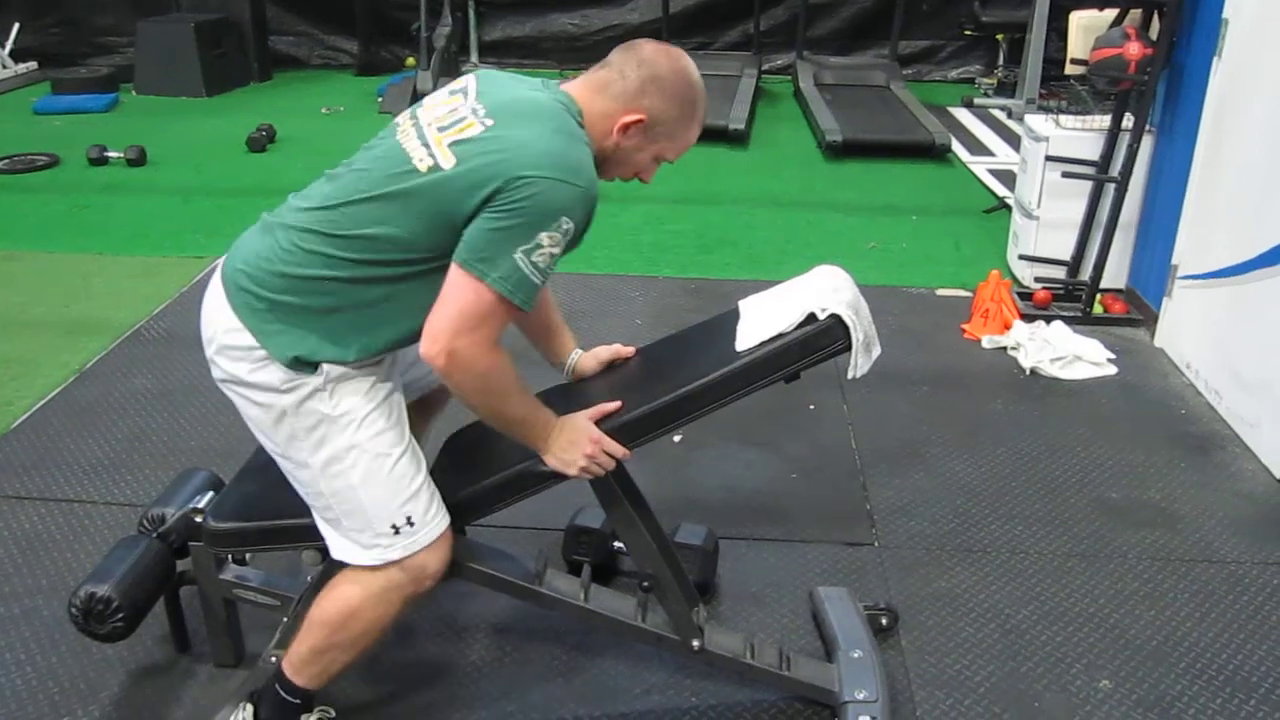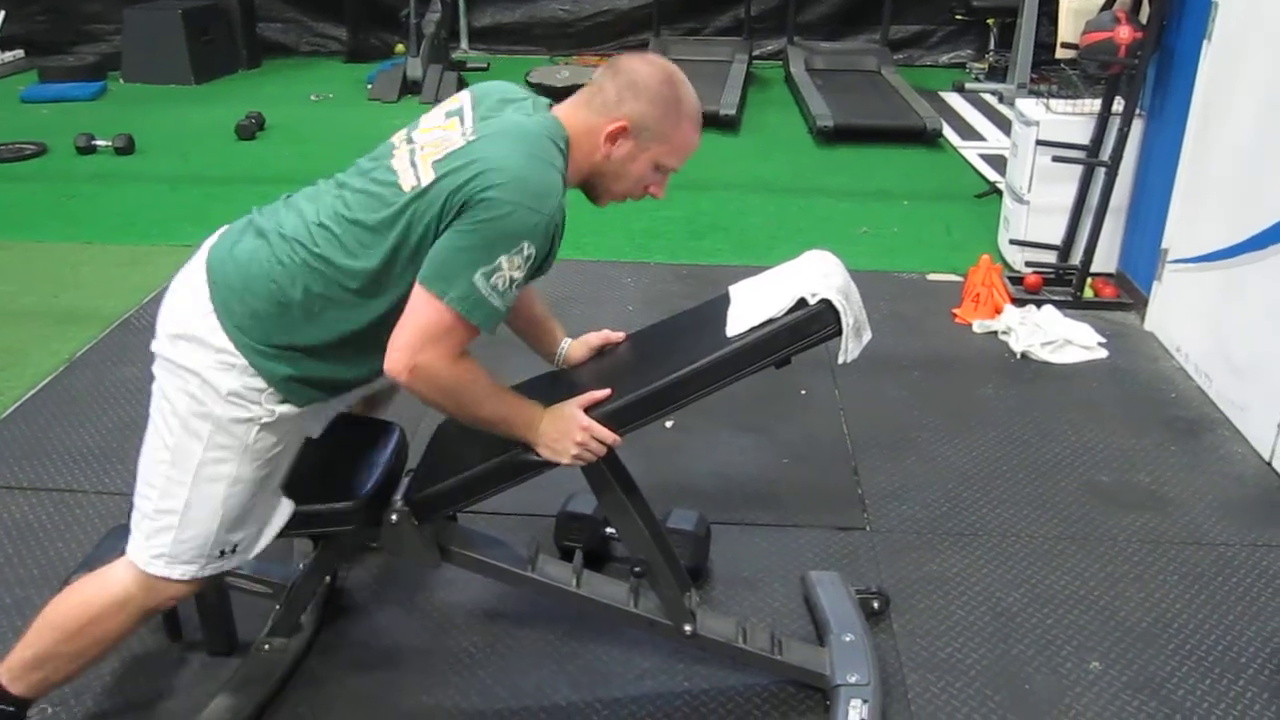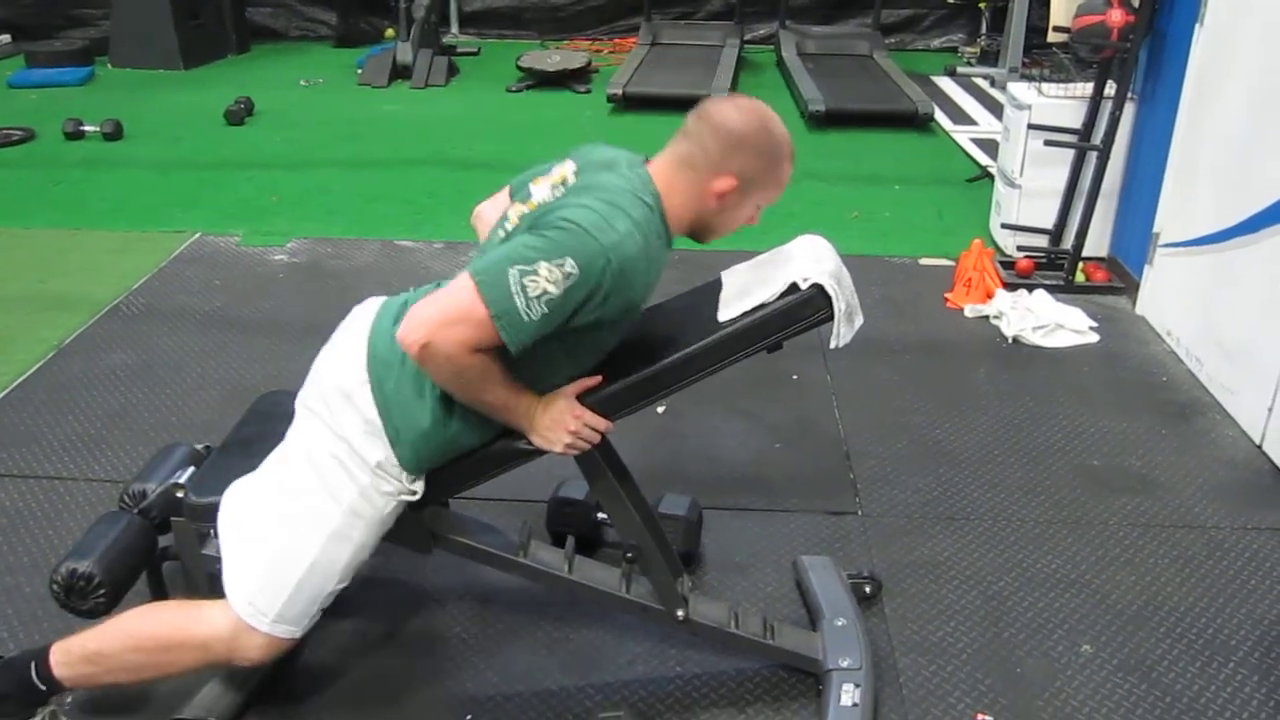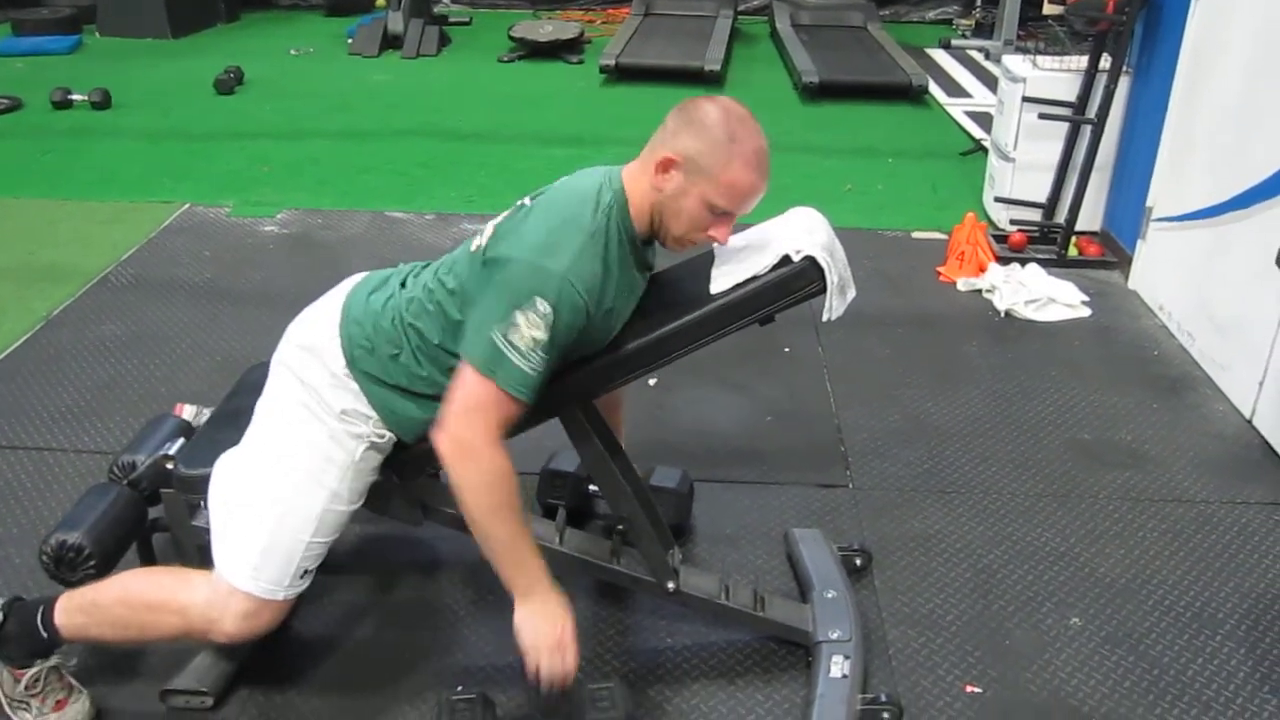
dt=0.7s
person 1, frame 1
left shoulder: (509, 91)
right shoulder: (556, 177)
right elbow: (453, 348)
left wrist: (570, 357)
right wrist: (549, 437)
left hip: (282, 285)
right hip: (282, 344)
left knee: (426, 392)
right knee: (411, 556)
left ankle: (337, 507)
person 1, frame 2
left shoulder: (508, 106)
right shoulder: (525, 193)
right elbow: (418, 361)
left wrist: (560, 346)
right wrist: (540, 428)
left hip: (248, 265)
right hip: (241, 350)
left knee: (375, 389)
right knee: (168, 572)
person 1, frame 3
left shoulder: (608, 165)
right shoulder: (614, 246)
left elbow: (489, 214)
right elbow: (432, 336)
right wrist: (531, 414)
left hip: (376, 343)
right hip: (379, 420)
right knee: (253, 633)
person 1, frame 4
left shoulder: (623, 210)
right shoulder: (557, 265)
left elbow: (602, 341)
right elbow: (469, 440)
right wrist: (535, 598)
left hip: (380, 327)
right hip: (351, 378)
right knee: (241, 610)
